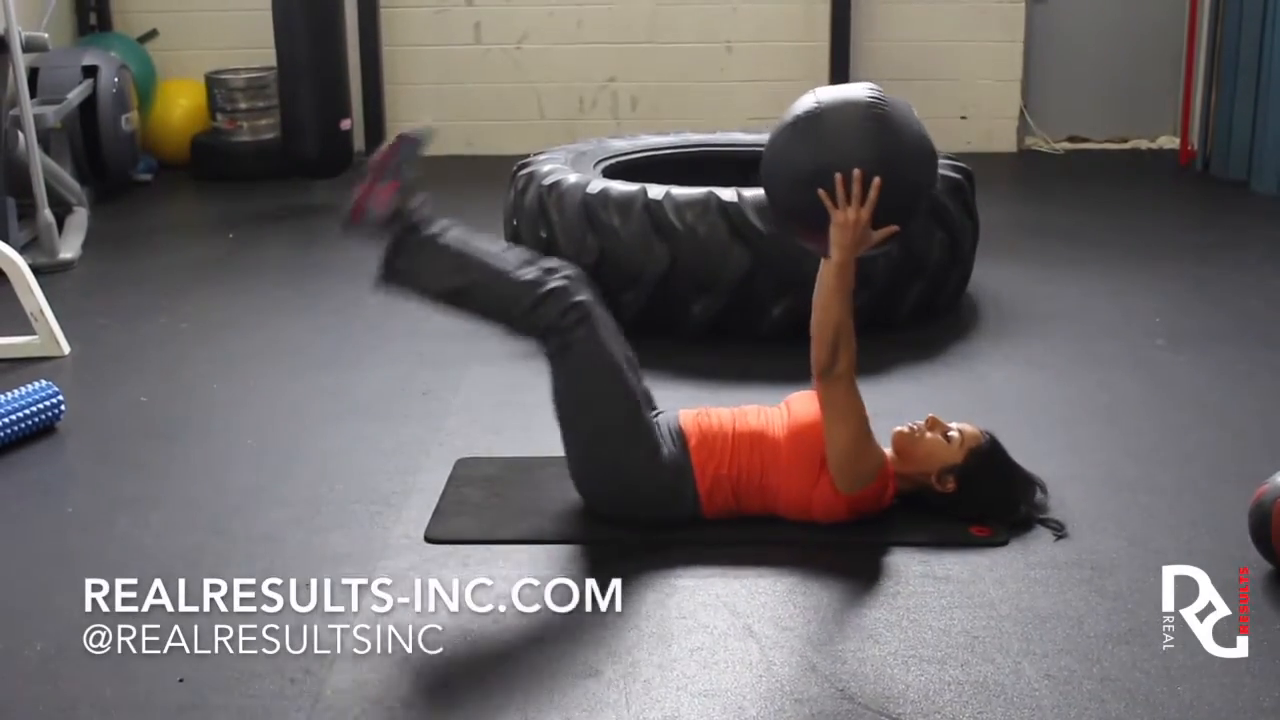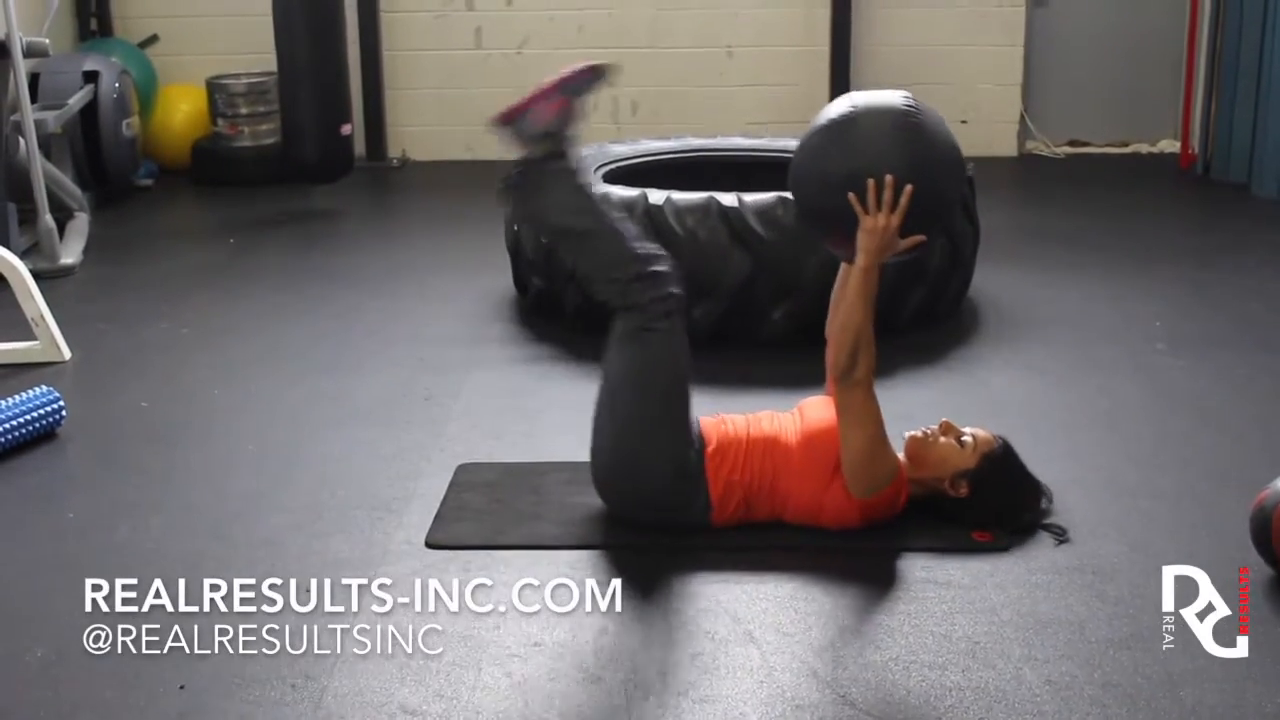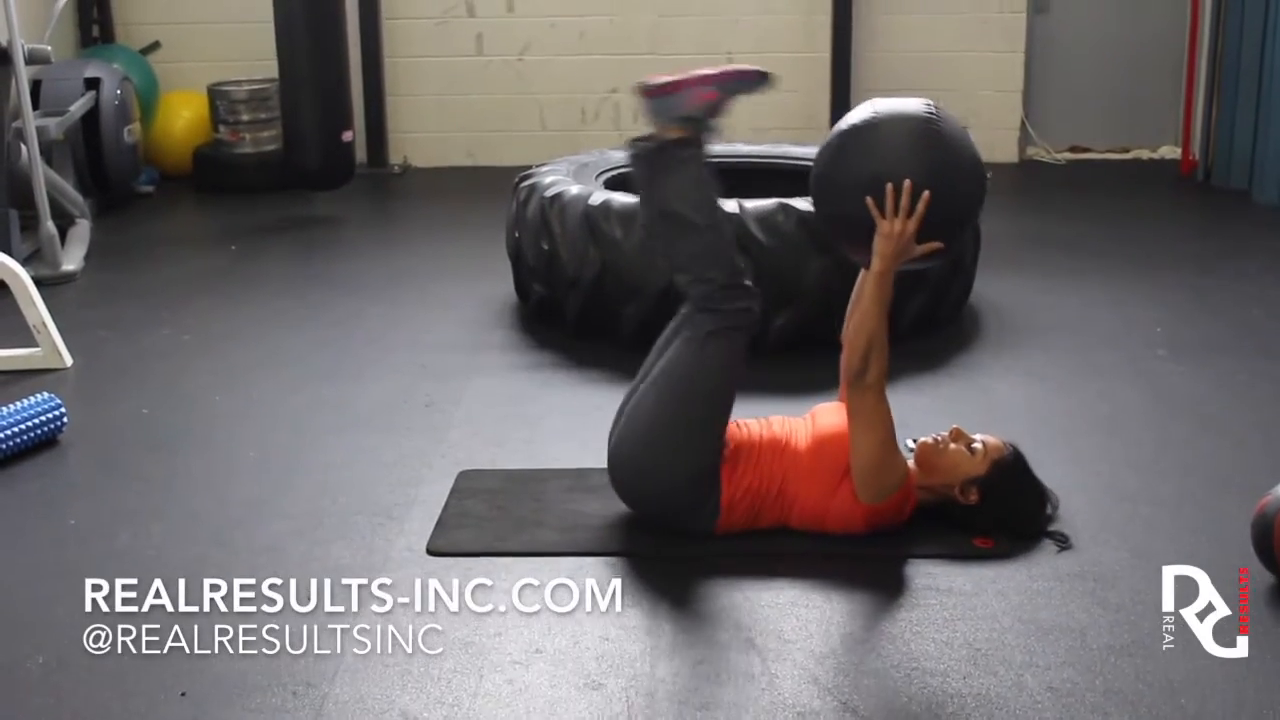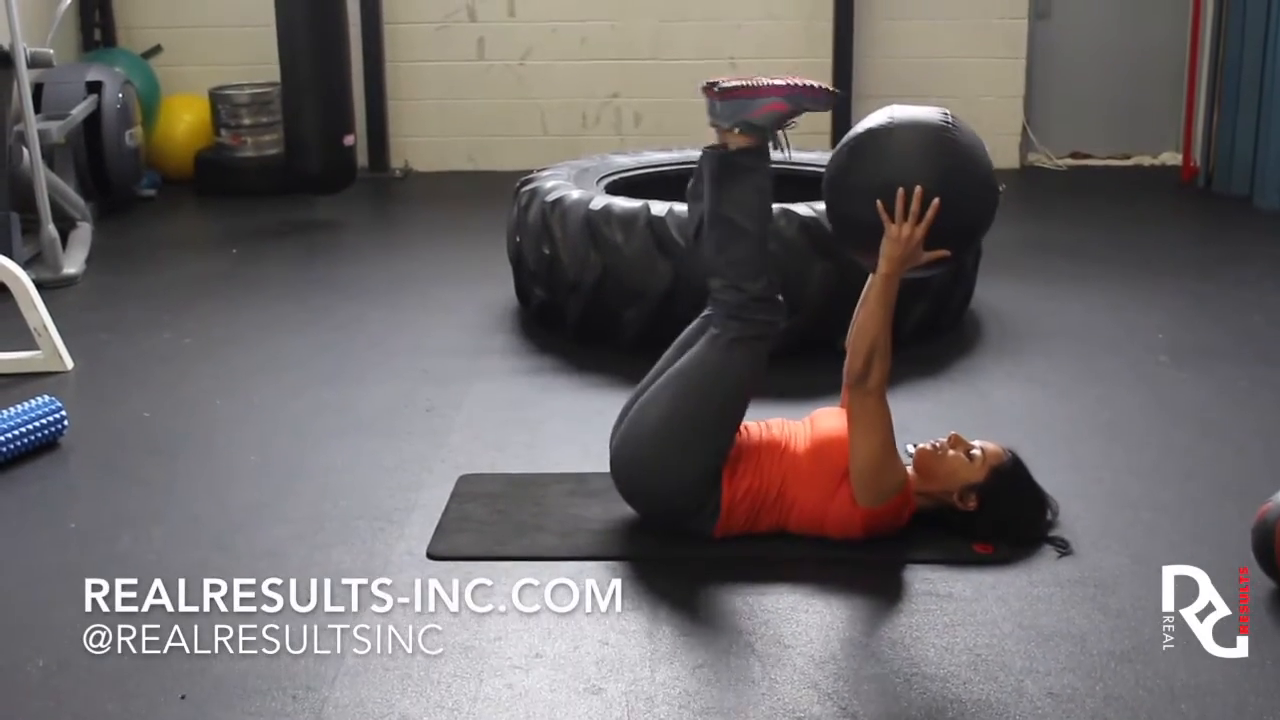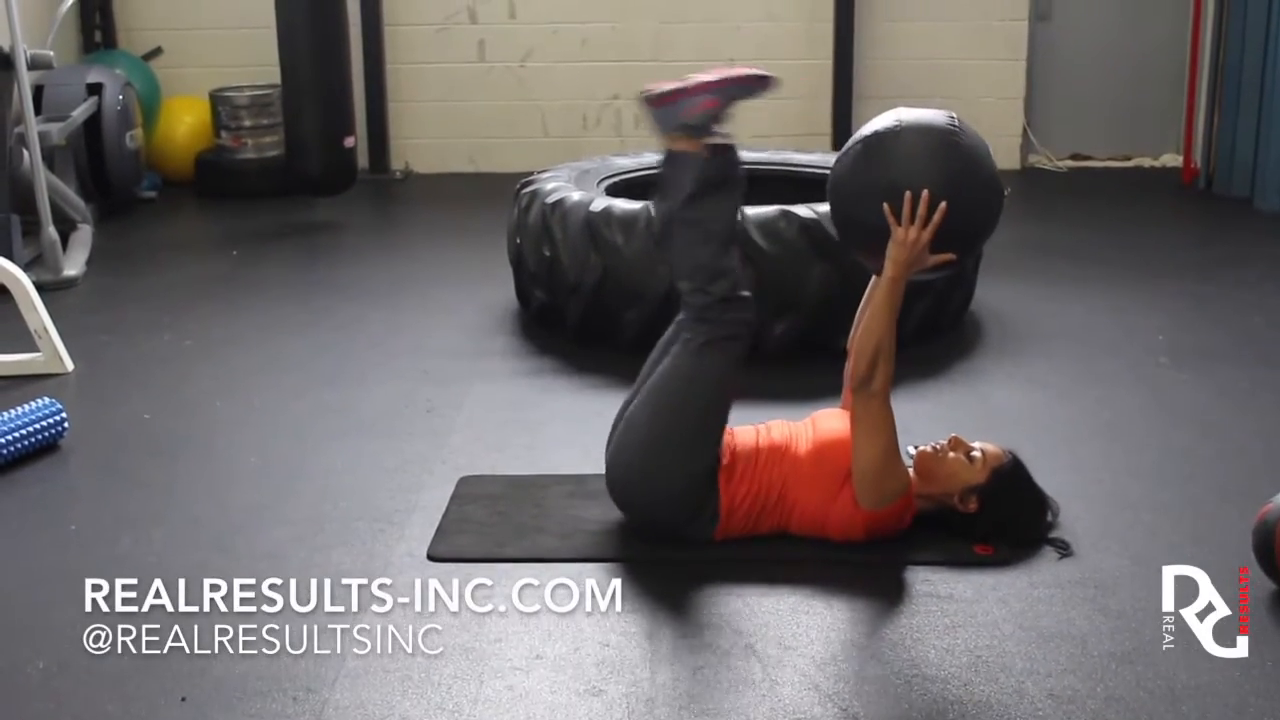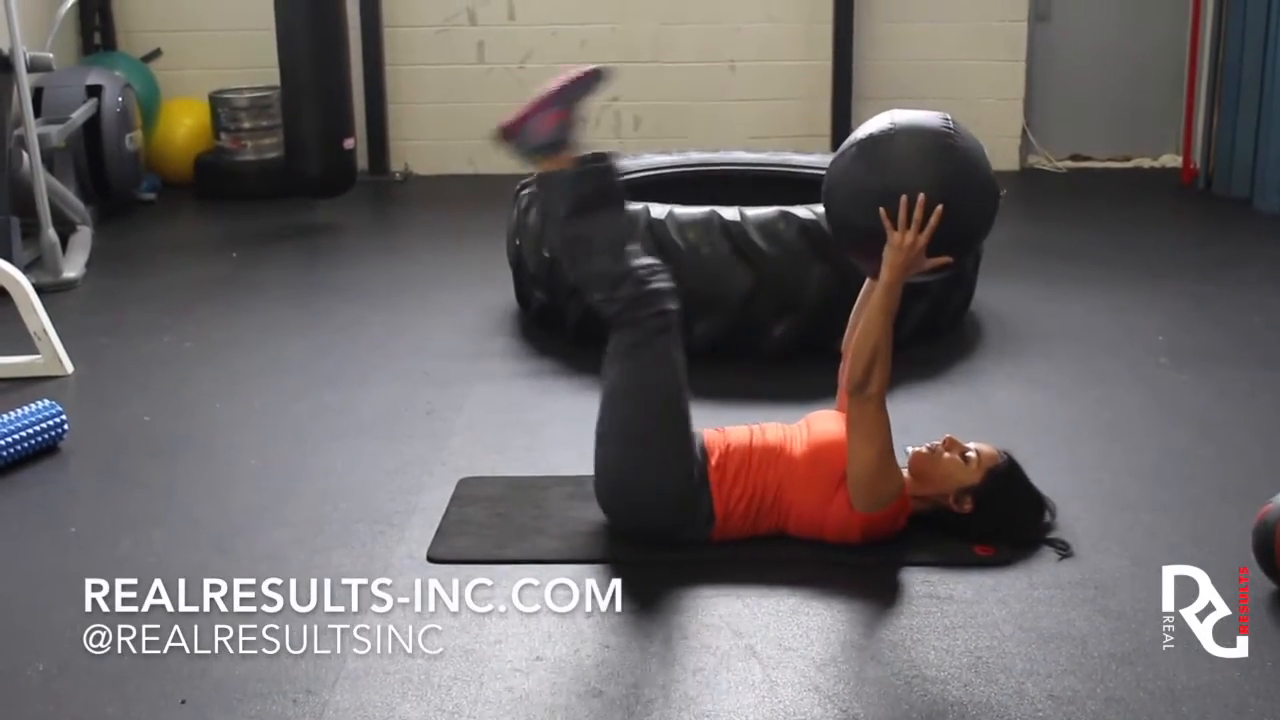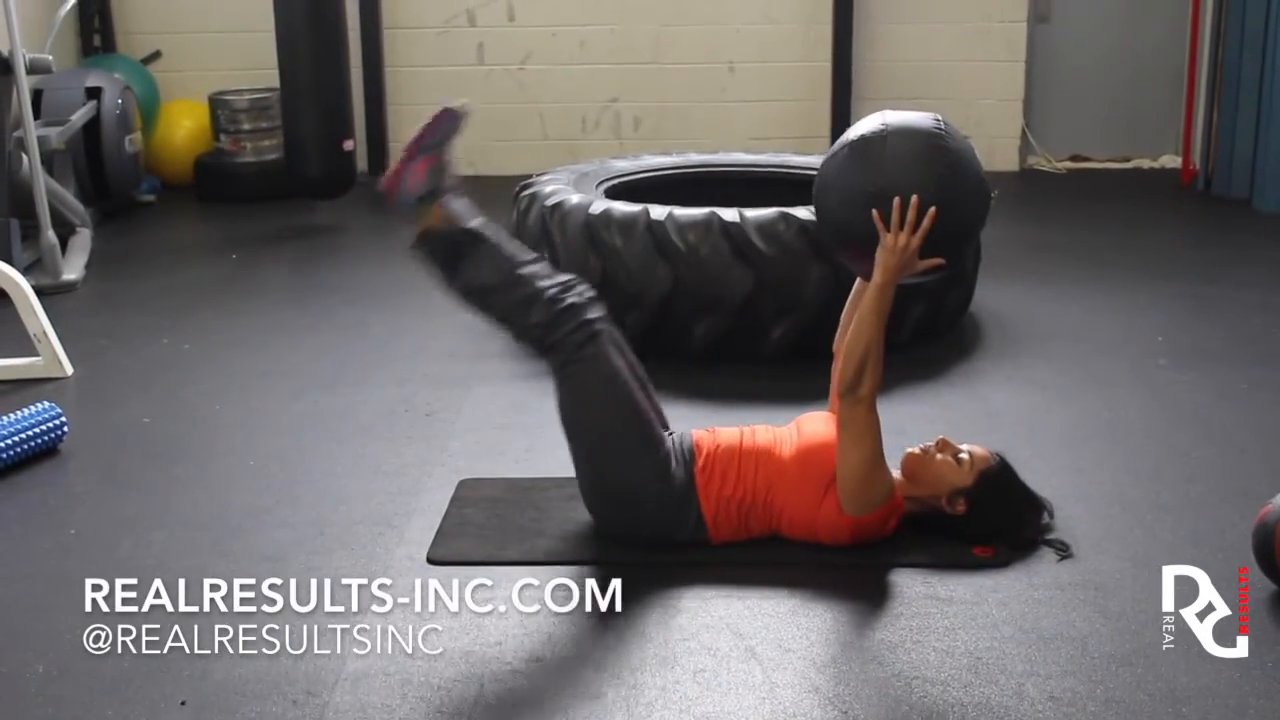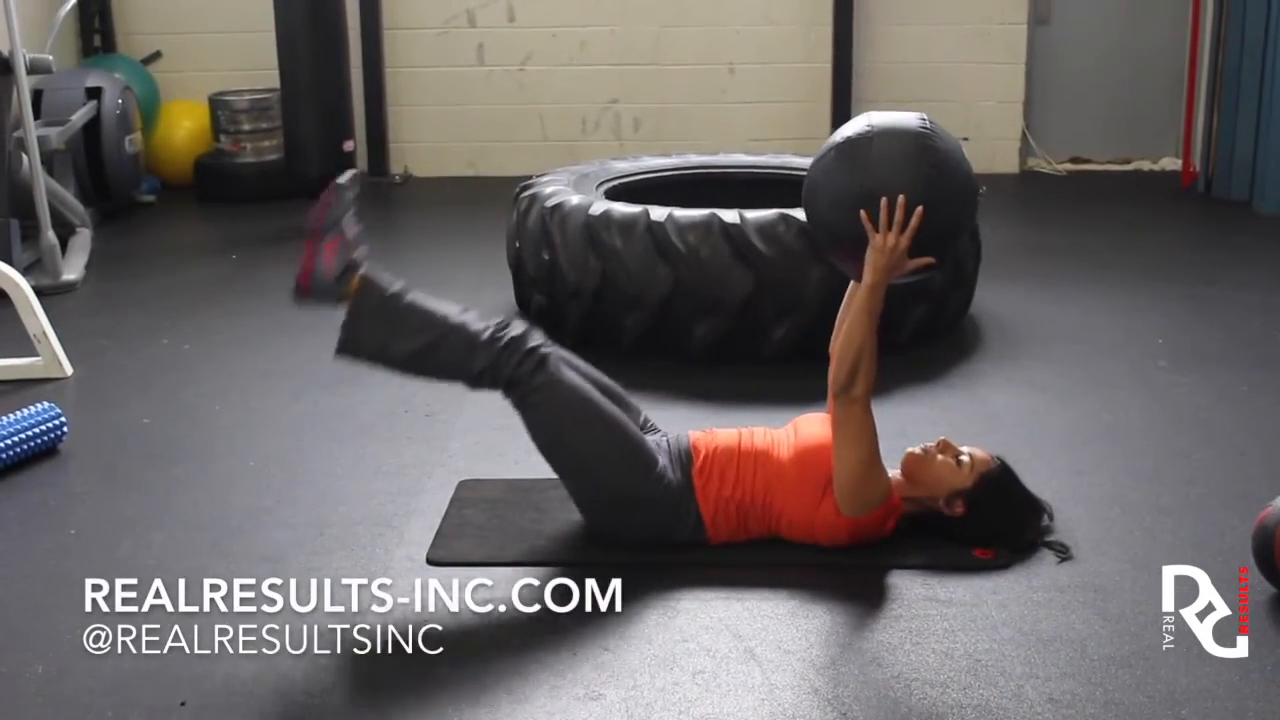
dt=0.2s
person 1, frame 1
left shoulder: (866, 483)
right shoulder: (878, 464)
left elbow: (834, 372)
right elbow: (833, 364)
left wrist: (844, 256)
right wrist: (838, 242)
left hip: (649, 479)
right hip: (660, 441)
left knee: (563, 304)
right knee: (562, 301)
left ankle: (401, 229)
right ankle: (408, 230)
person 1, frame 2
left shoulder: (879, 487)
right shoulder: (881, 468)
left elbow: (850, 374)
right elbow: (844, 360)
left wrist: (869, 259)
right wrist: (858, 244)
left hip: (662, 488)
right hip: (678, 460)
left knee: (648, 295)
right knee: (638, 290)
left ankle: (541, 156)
right ankle: (540, 165)
person 1, frame 3
left shoulder: (885, 496)
right shoulder: (891, 471)
left elbow: (862, 377)
right elbow: (858, 358)
left wrist: (883, 265)
right wrist: (878, 259)
left hip: (659, 476)
right hip: (655, 458)
left knee: (722, 305)
right knee: (714, 297)
left ankle: (677, 134)
right ankle: (669, 140)
person 1, frame 4
left shoulder: (885, 500)
right shoulder: (885, 473)
left elbow: (865, 380)
right elbow: (861, 362)
left wrist: (890, 270)
right wrist: (885, 262)
left hip: (660, 471)
right hip: (658, 458)
left knee: (748, 315)
right knee: (737, 305)
left ankle: (745, 138)
right ankle: (736, 138)
person 1, frame 5
left shoulder: (886, 502)
right shoulder: (879, 474)
left elbow: (869, 383)
right elbow: (858, 359)
left wrist: (896, 271)
right wrist: (887, 264)
left hip: (660, 484)
right hip: (656, 468)
left knee: (721, 314)
right knee: (712, 308)
left ankle: (689, 141)
right ankle: (688, 143)
person 1, frame 6
left shoulder: (883, 503)
right shoulder: (895, 484)
left elbow: (868, 384)
right elbow: (853, 358)
left wrist: (895, 274)
right wrist: (881, 268)
left hip: (657, 498)
right hip: (701, 467)
left knee: (649, 309)
right knee: (645, 312)
left ankle: (555, 161)
right ankle: (557, 162)
person 1, frame 7
left shoulder: (872, 509)
right shoulder: (881, 486)
left elbow: (854, 387)
right elbow: (847, 358)
left wrist: (884, 278)
right wrist: (874, 272)
left hip: (657, 498)
right hip: (675, 466)
left knee: (574, 321)
right knee: (575, 321)
left ankle: (434, 213)
right ankle: (441, 217)
person 1, frame 8
left shoulder: (870, 510)
right shoulder: (875, 486)
left elbow: (847, 390)
right elbow: (847, 380)
left wrist: (876, 280)
right wrist: (869, 278)
left hip: (656, 499)
right hip: (671, 463)
left knee: (518, 356)
right knee: (530, 353)
left ankle: (349, 286)
right ankle: (356, 292)
